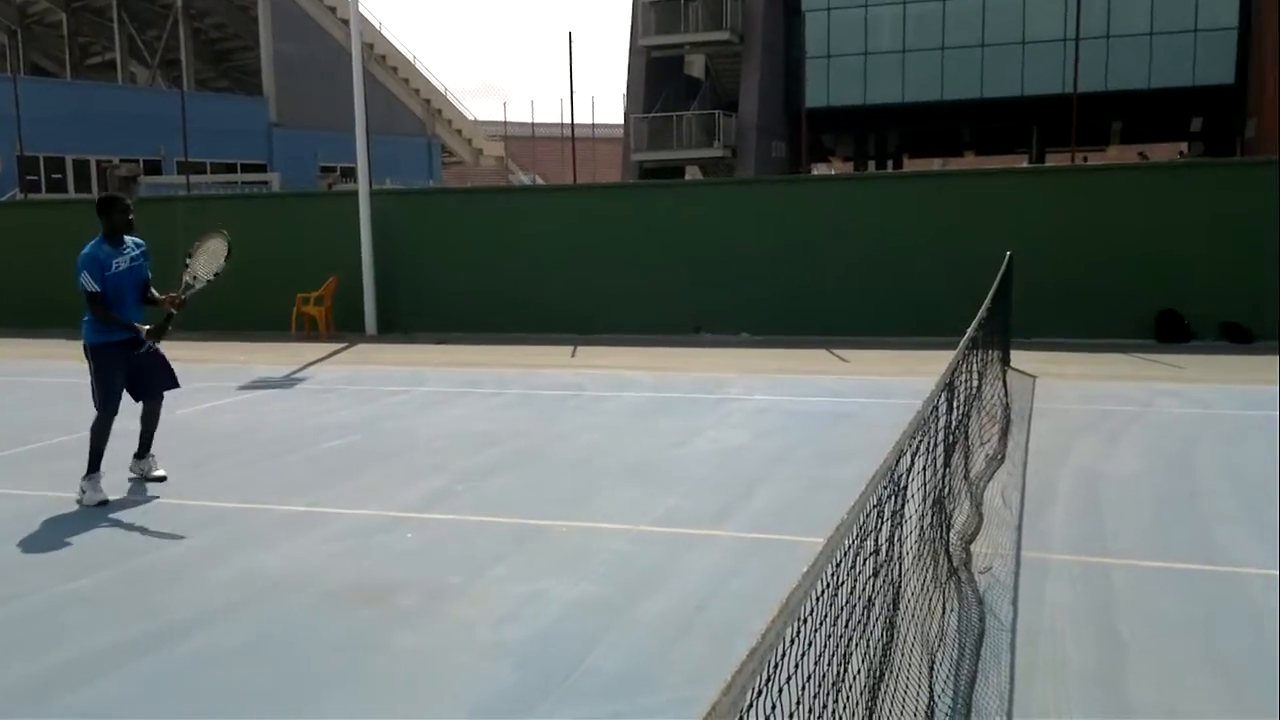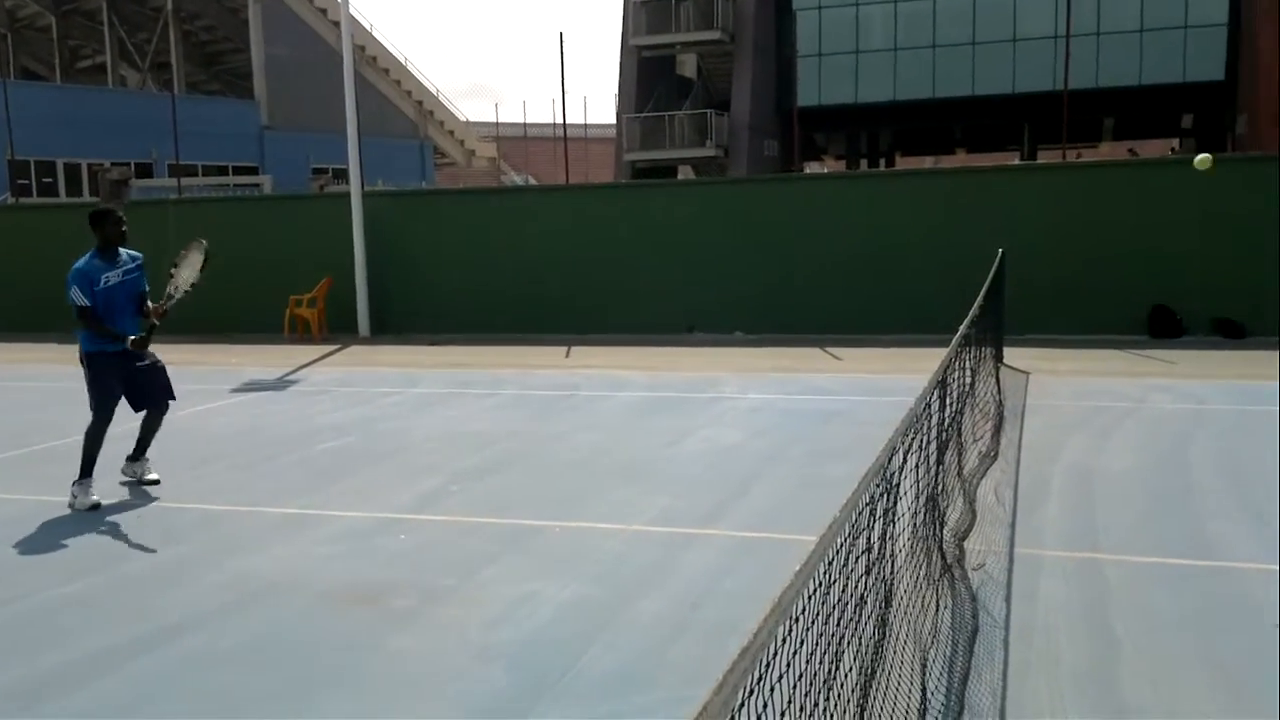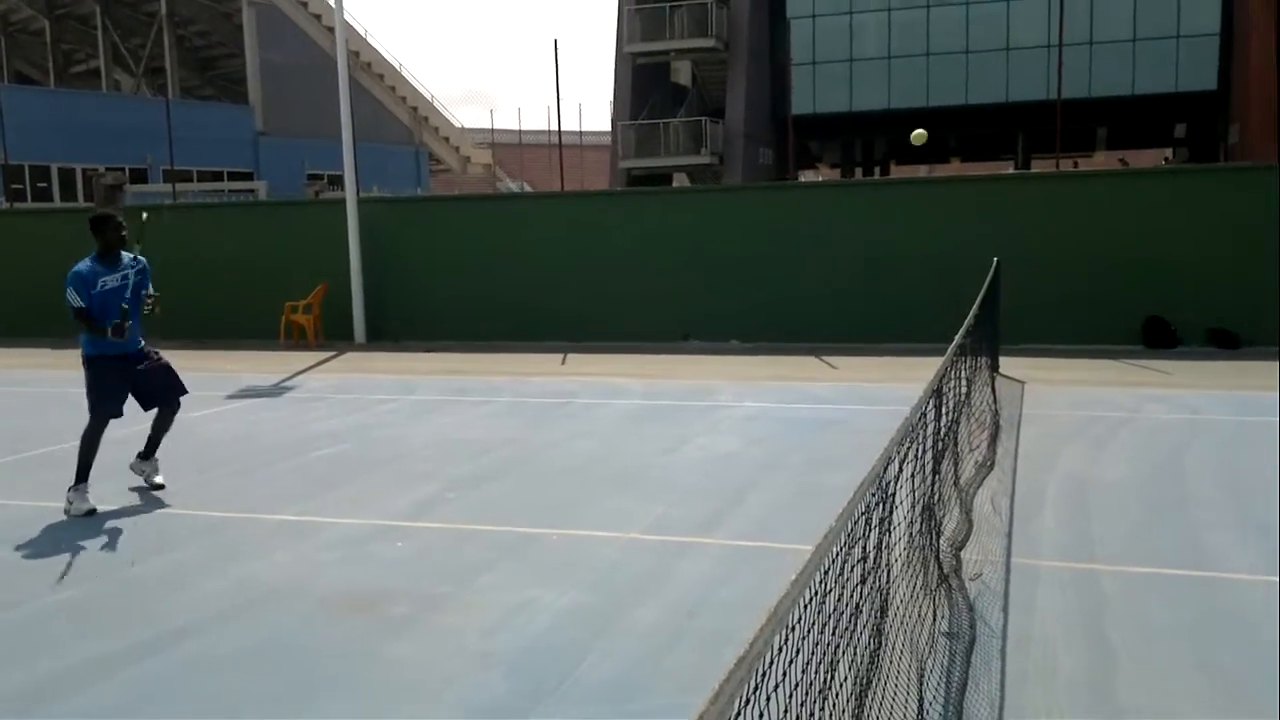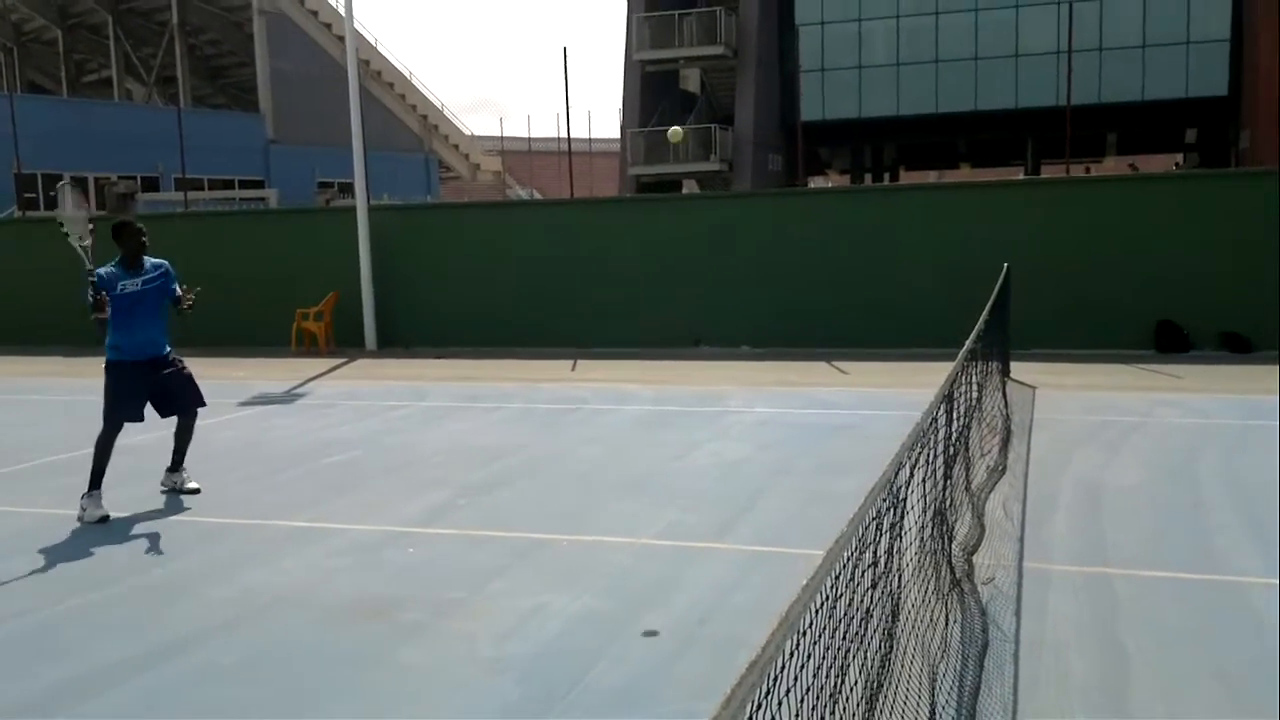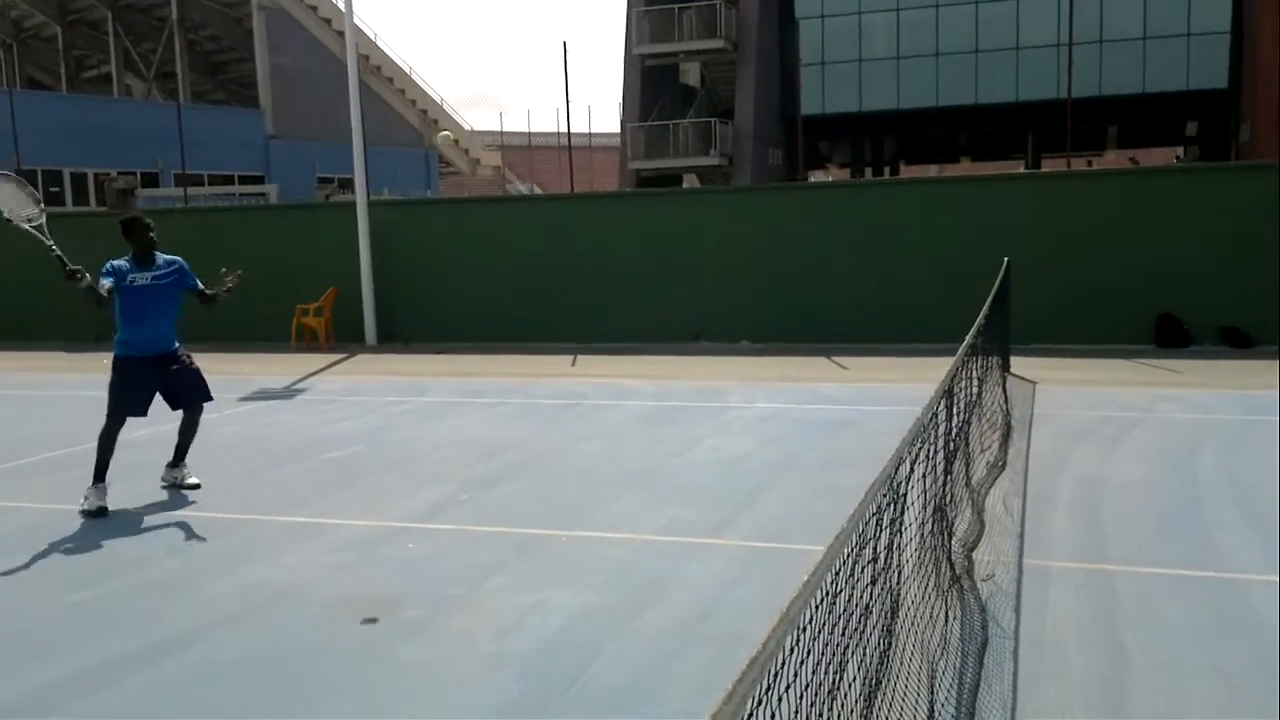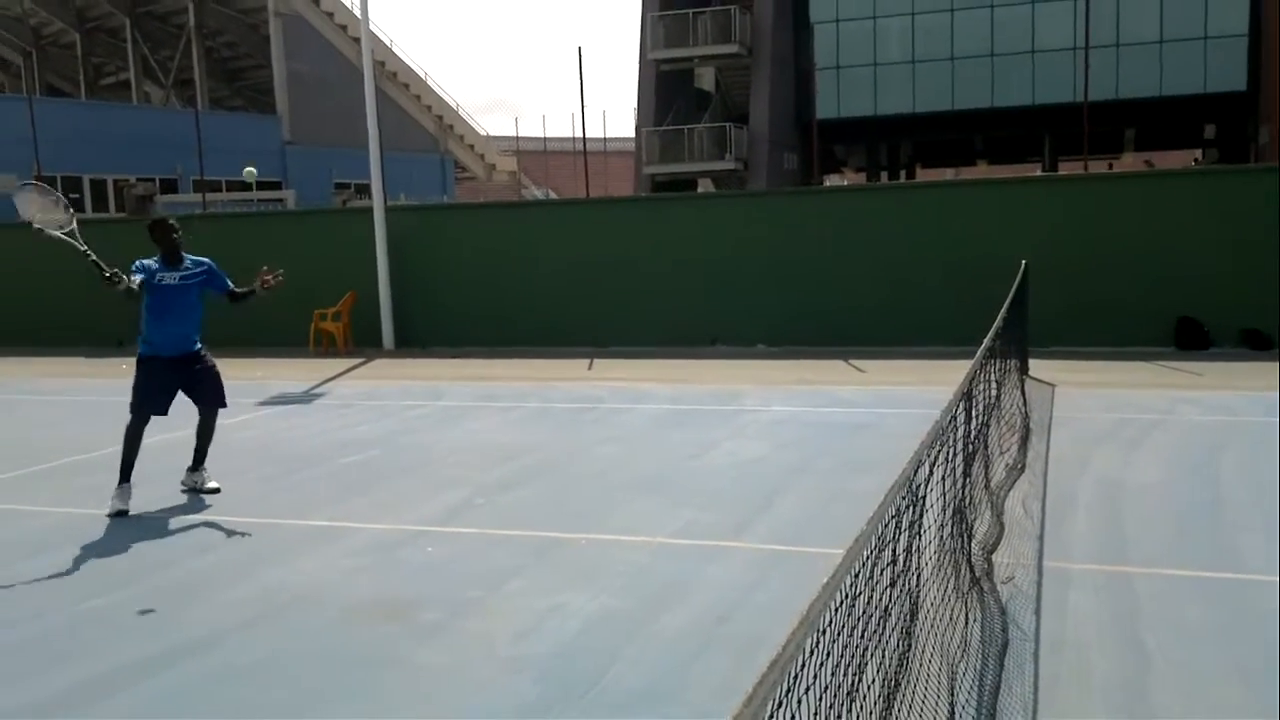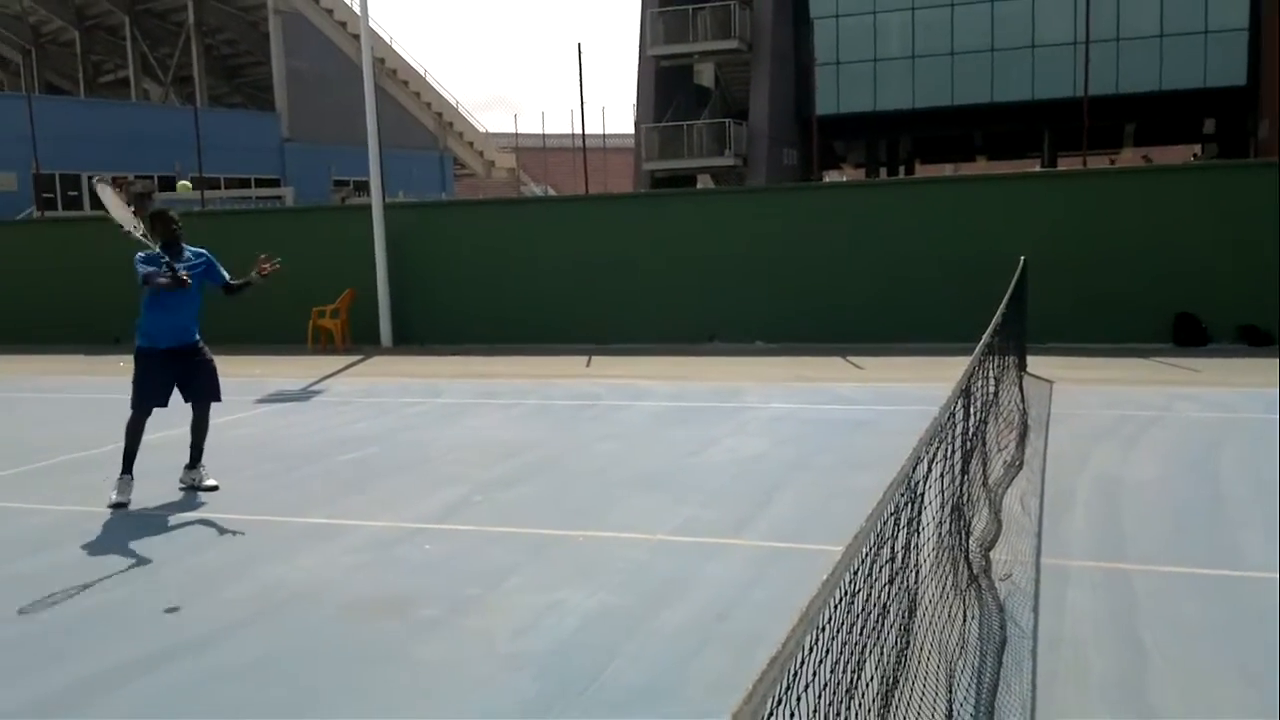
dt=0.1s
person 1, frame 1
left shoulder: (139, 248)
right shoulder: (91, 257)
left elbow: (144, 292)
right elbow: (96, 310)
left wrist: (162, 300)
right wrist: (139, 328)
left hip: (136, 338)
right hip: (103, 342)
left knee: (155, 394)
right knee: (108, 409)
left ankle: (142, 458)
right ankle: (90, 477)
person 1, frame 2
left shoulder: (135, 261)
right shoulder: (83, 272)
left elbow: (141, 303)
right elbow: (86, 322)
left wrist: (151, 312)
right wrist: (123, 340)
left hip: (133, 348)
right hip: (98, 352)
left knee: (160, 403)
right knee: (103, 415)
left ankle: (135, 461)
right ankle: (82, 483)
person 1, frame 3
left shoulder: (138, 264)
right shoulder: (81, 274)
left elbow: (146, 301)
right elbow: (82, 321)
left wrist: (147, 307)
right wrist: (107, 331)
left hip: (137, 349)
right hip: (101, 355)
left knee: (171, 400)
right knee: (100, 418)
left ankle: (146, 459)
right ankle: (78, 488)
person 1, frame 4
left shoulder: (162, 269)
right shoulder: (105, 277)
left elbow: (179, 305)
right elbow: (99, 310)
left wrist: (186, 303)
right wrist: (101, 311)
left hip: (161, 356)
right hip: (122, 361)
left knee: (189, 410)
right knee: (113, 424)
left ankle: (175, 472)
right ankle: (92, 494)
person 1, frame 5
left shoulder: (176, 266)
right shoulder: (116, 269)
left elbow: (203, 297)
right elbow: (102, 297)
left wrist: (219, 292)
right wrist: (87, 285)
left hip: (169, 352)
right hip: (131, 356)
left knee: (195, 405)
right knee: (116, 418)
left ankle: (175, 468)
right ankle: (97, 486)
person 1, frame 6
left shoulder: (202, 266)
right shoulder: (144, 267)
left elbow: (233, 295)
right elbow: (134, 290)
left wrist: (256, 288)
right wrist: (124, 285)
left hip: (191, 352)
right hip: (154, 355)
left knee: (210, 409)
right knee: (139, 417)
left ankle: (196, 472)
right ankle: (123, 486)
person 1, frame 7
left shoulder: (200, 257)
right shoulder: (147, 259)
left elbow: (229, 288)
right elbow: (151, 282)
left wrist: (253, 277)
right wrist: (171, 282)
left hip: (189, 344)
right hip: (152, 348)
left knee: (202, 404)
right knee: (141, 410)
left ankle: (193, 469)
right ankle: (125, 477)
